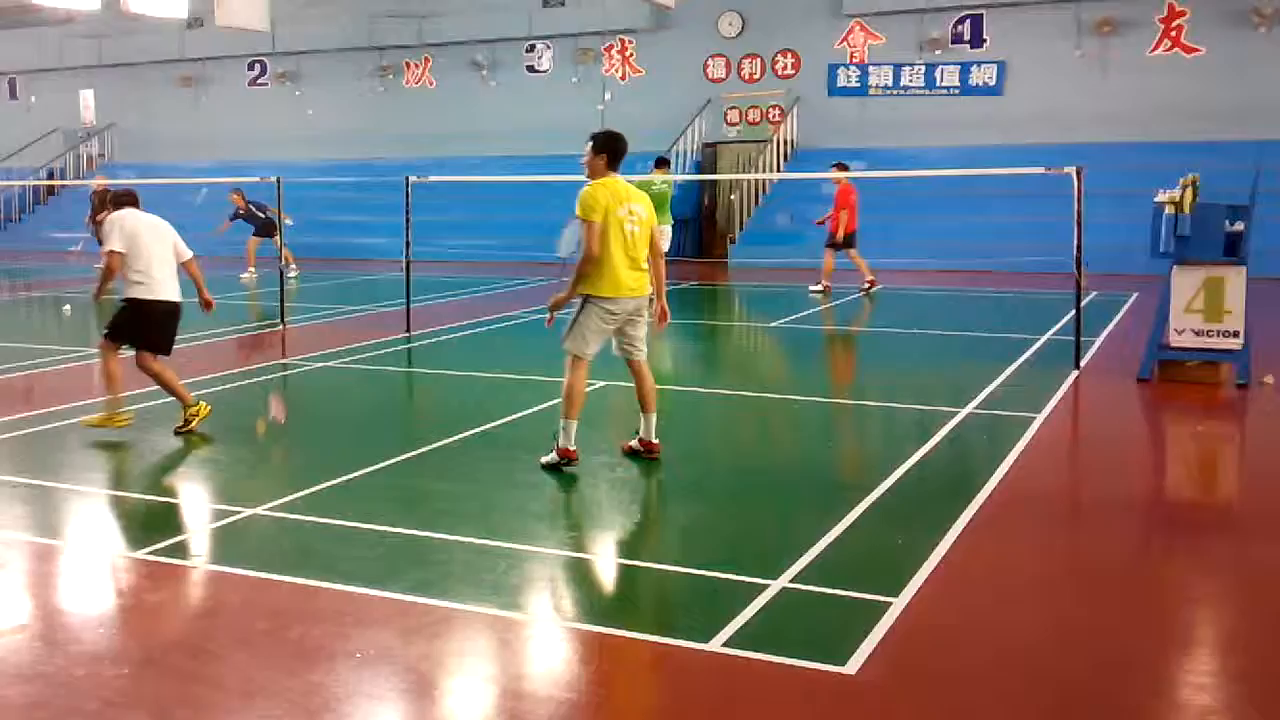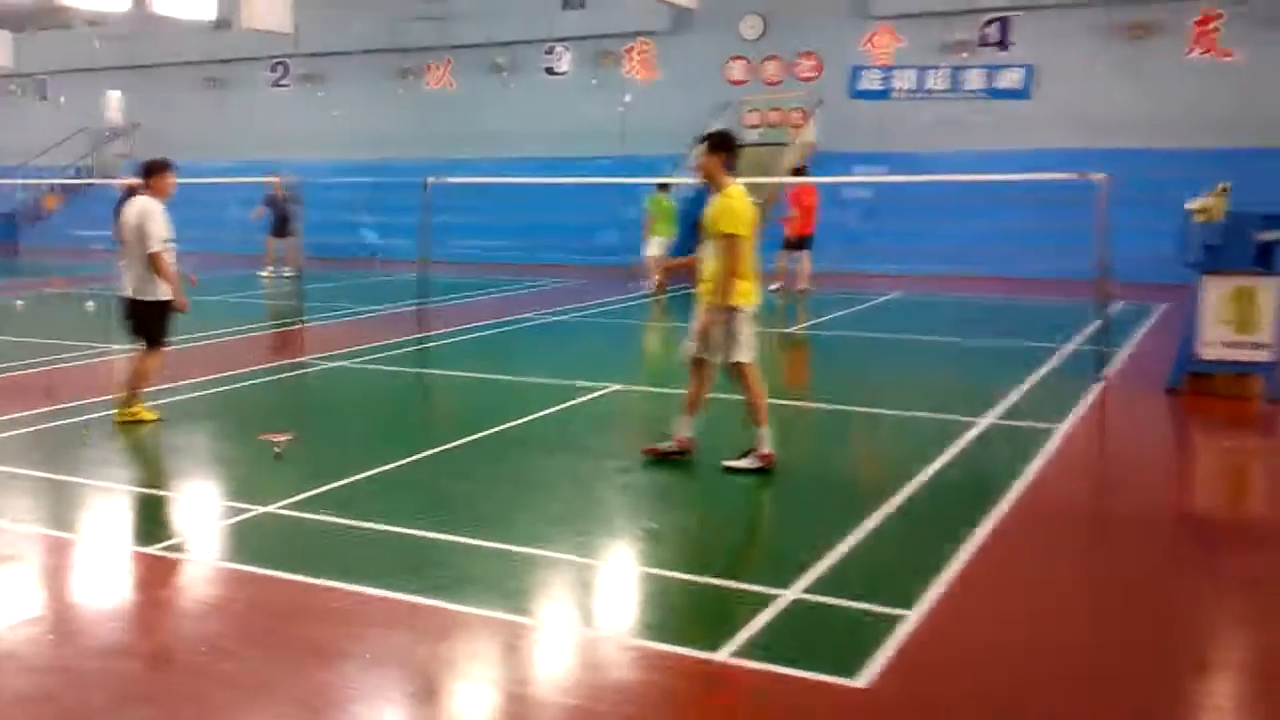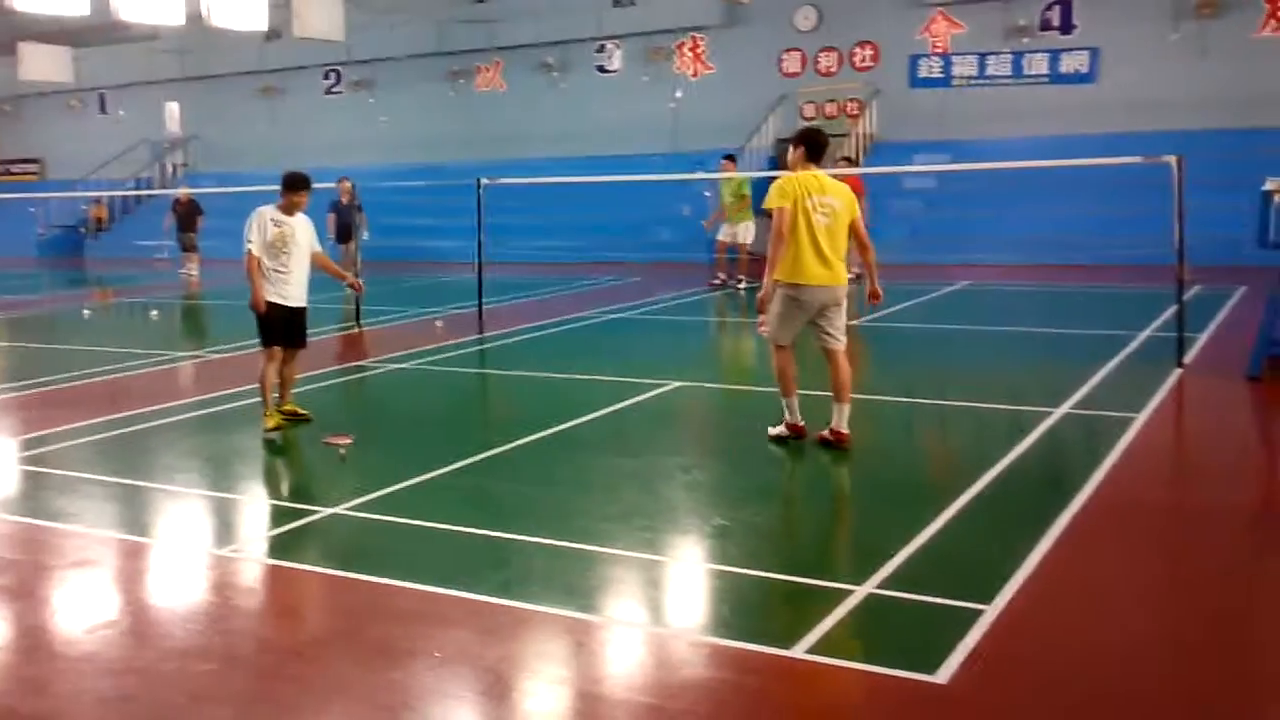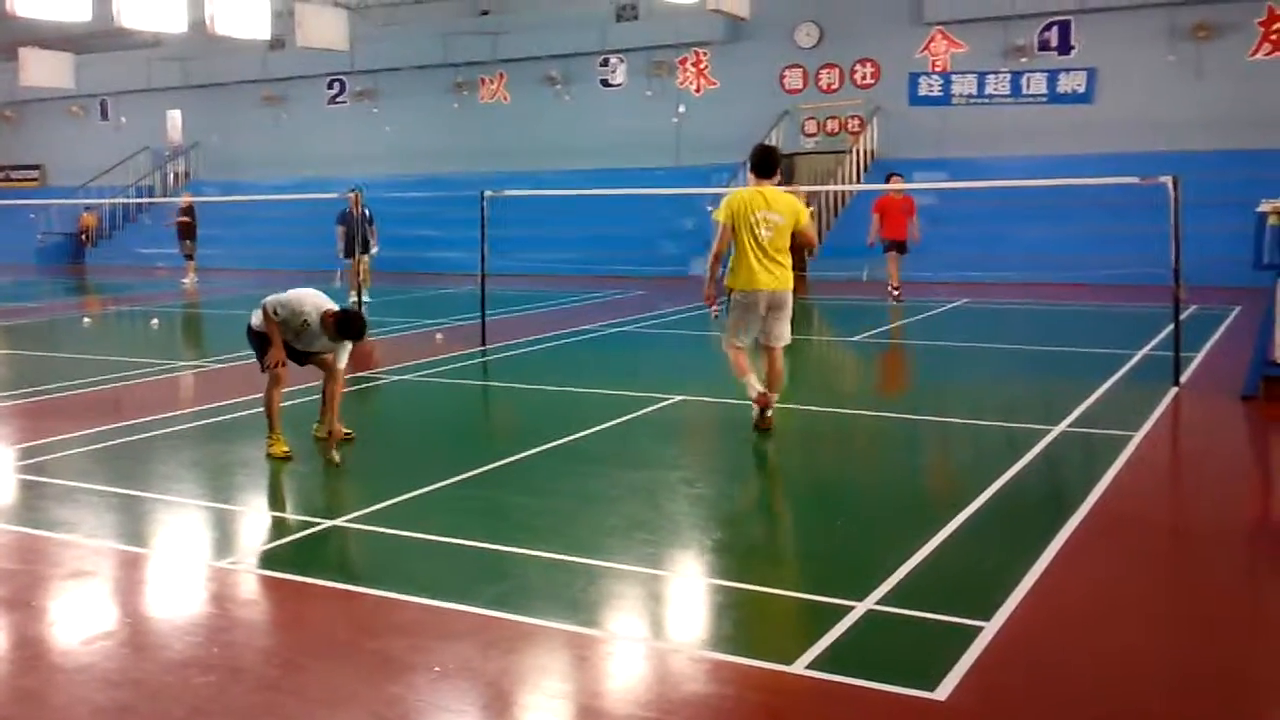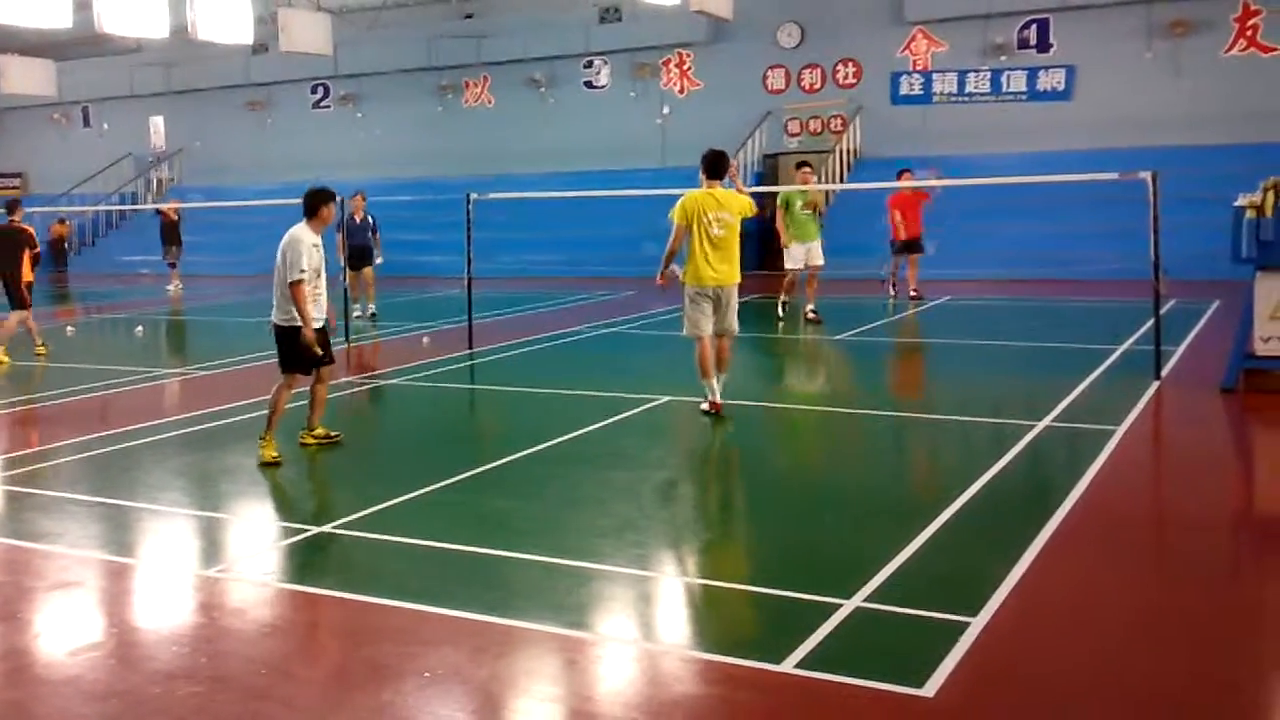
dt=1s
person 1, frame 1
left shoulder: (593, 193)
right shoulder: (641, 198)
left elbow: (592, 252)
right elbow: (657, 254)
left wrist: (569, 293)
right wrist: (661, 298)
left hip: (604, 293)
right hip: (638, 293)
left knee: (576, 365)
right knee: (638, 363)
left ankle: (566, 447)
right ankle: (649, 439)
person 1, frame 2
left shoulder: (733, 203)
right shoulder: (719, 198)
left elbow: (732, 265)
left wrist: (714, 314)
left hip: (731, 300)
right hip: (712, 298)
left knee: (743, 370)
right knee: (698, 365)
left ankle: (763, 451)
right ankle: (681, 438)
person 1, frame 3
left shoulder: (786, 185)
right shoulder: (843, 190)
left elbow: (780, 234)
right elbow: (864, 243)
left wrist: (767, 282)
right wrist: (873, 282)
left hip: (795, 282)
right hip: (834, 284)
left knee: (781, 348)
right knee: (836, 353)
left ankle: (793, 421)
right ankle: (840, 428)
person 1, frame 4
left shoulder: (734, 201)
right shoulder: (790, 203)
left elbow: (720, 248)
right elbow: (810, 240)
left wrist: (709, 283)
left hip: (746, 287)
right hip: (781, 287)
left knee: (735, 347)
right knee: (774, 349)
left ankle: (759, 394)
right ankle: (766, 413)
person 1, frame 5
left shoulder: (689, 201)
right shoulder: (738, 200)
left elbow: (675, 244)
right elbow: (754, 209)
left wrist: (663, 269)
right wrist: (737, 182)
left hip: (698, 280)
right hip: (729, 280)
left knee: (702, 338)
right knee: (723, 336)
left ankle: (713, 398)
right ankle: (715, 392)
person 2, frame 1
left shoulder: (115, 219)
right shoulder: (161, 223)
left elbow: (113, 264)
right elbow: (188, 260)
left wrist: (100, 290)
right wrist: (203, 292)
left hip: (144, 297)
right hip: (170, 300)
left knee: (109, 347)
right knee: (147, 360)
left ankle: (115, 411)
right ankle: (192, 406)
person 2, frame 2
left shoulder: (133, 205)
right shoulder: (153, 210)
right elbow: (156, 256)
left wrist: (172, 275)
right wrist: (176, 292)
left hip: (141, 291)
right hip: (152, 293)
left knee: (151, 346)
right knee: (153, 349)
left ankle: (129, 395)
right ankle: (129, 407)
person 2, frame 3
left shoulder: (305, 222)
right shoulder: (263, 216)
left elbow: (317, 256)
right elbow: (252, 256)
left wrist: (346, 276)
right wrist: (256, 291)
left hip: (298, 299)
right hip: (271, 299)
left knee: (293, 353)
right knee: (273, 354)
left ankle: (284, 405)
right ankle: (269, 414)
person 2, frame 4
left shoulder: (342, 334)
right shoulder: (302, 303)
left elbow: (337, 377)
right elbow: (266, 307)
left wrist: (335, 421)
right wrist: (277, 346)
right hip: (265, 330)
left knee: (330, 365)
right knee: (278, 375)
left ankle: (325, 425)
right ankle: (274, 438)
person 2, frame 5
left shoulder: (314, 237)
right shoulder: (299, 239)
right elbow: (296, 285)
left wrist: (325, 309)
right wrist: (305, 324)
left hip: (314, 321)
right hip: (295, 324)
left knee: (324, 373)
right knee: (290, 380)
left ankle: (312, 430)
right ankle: (267, 440)
